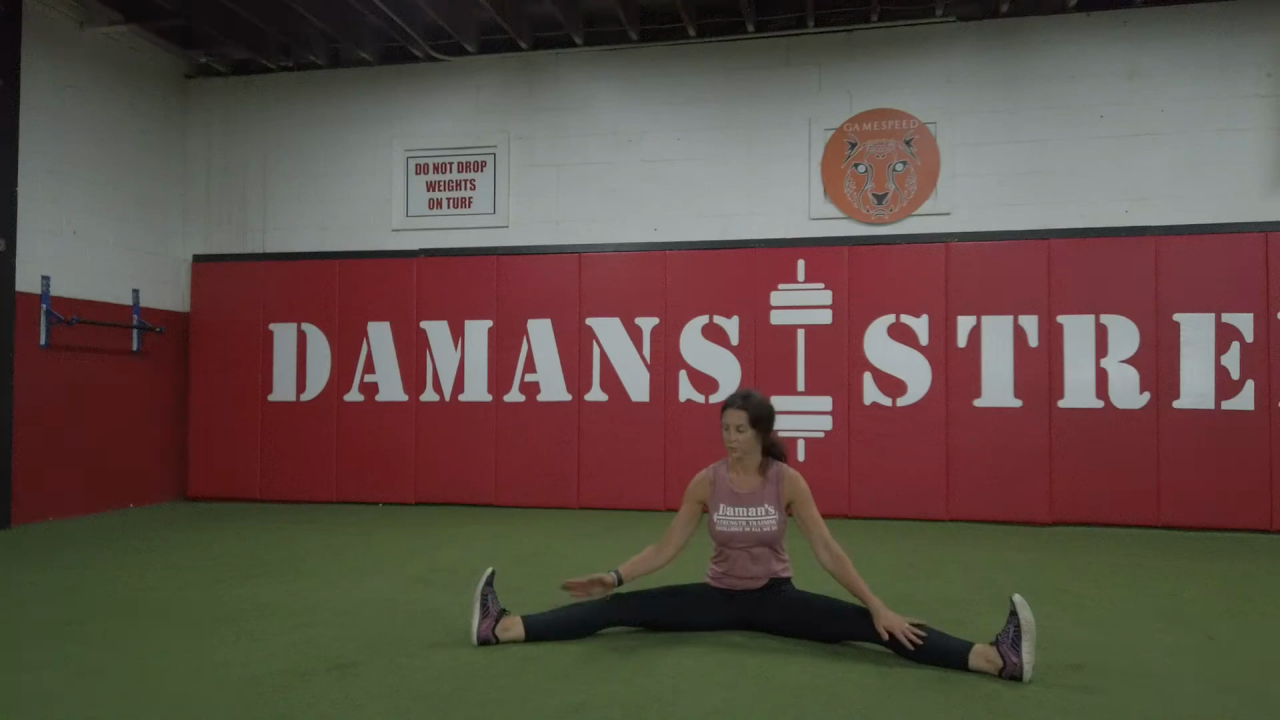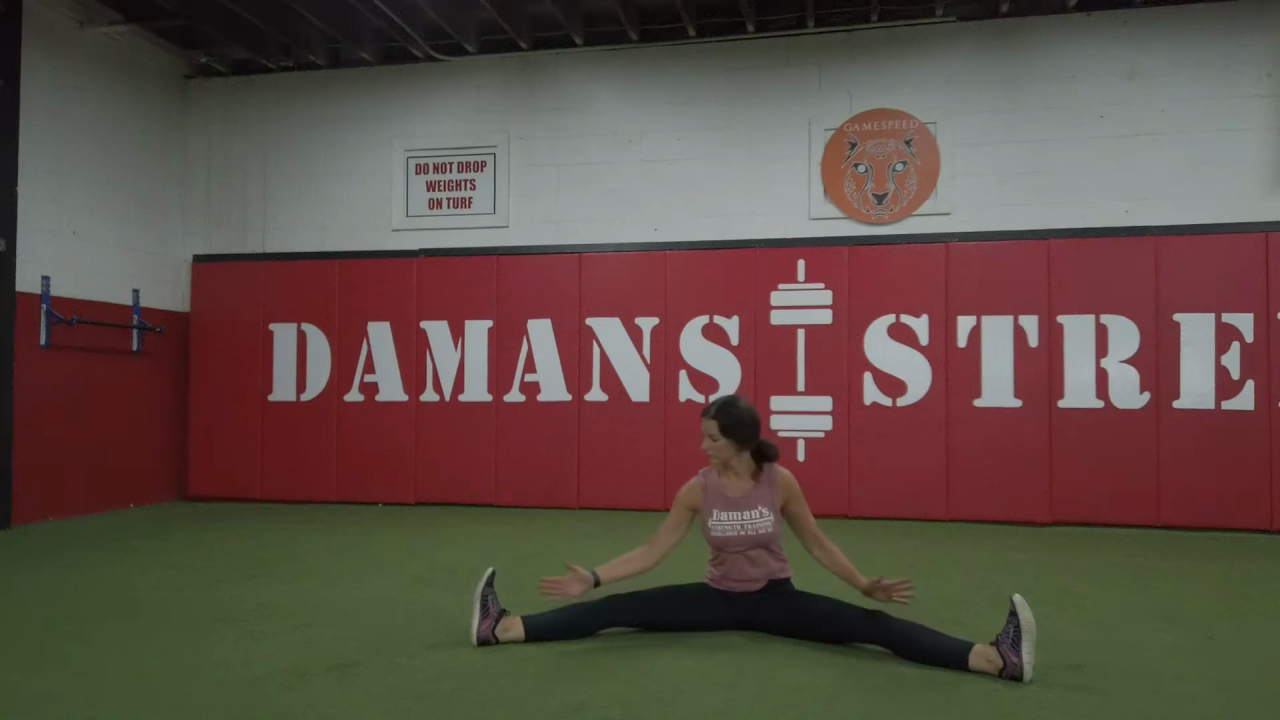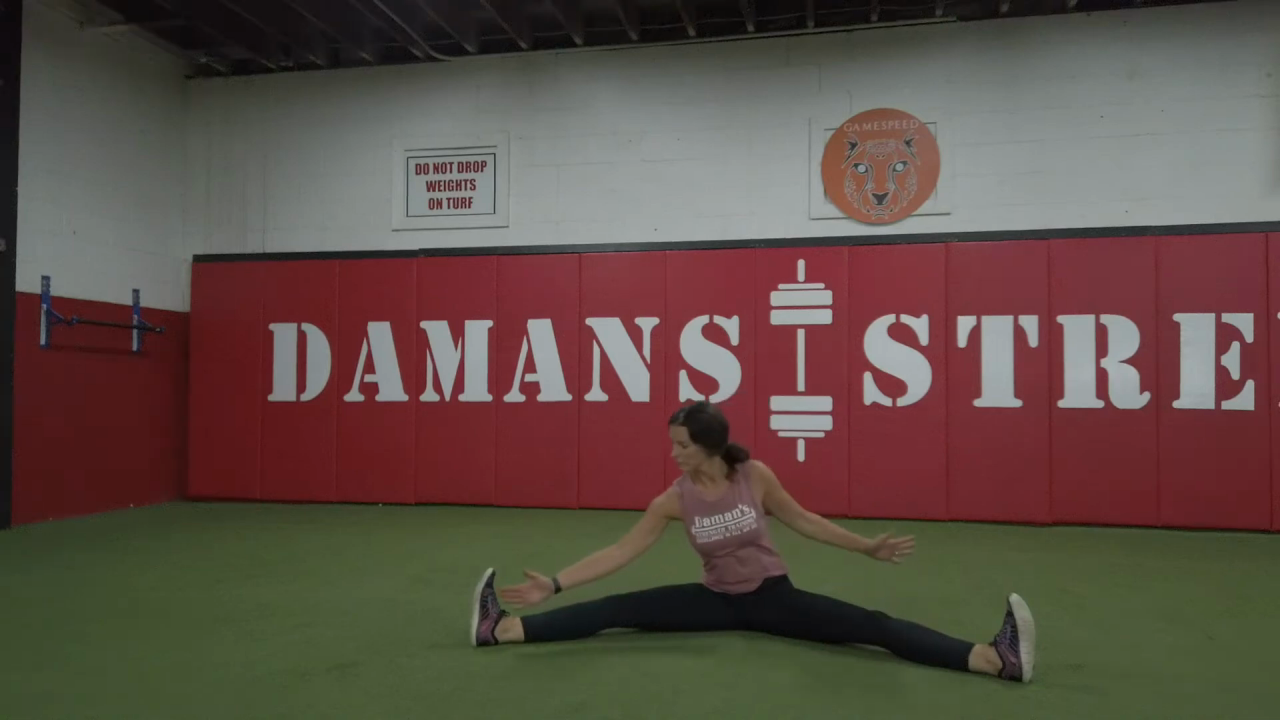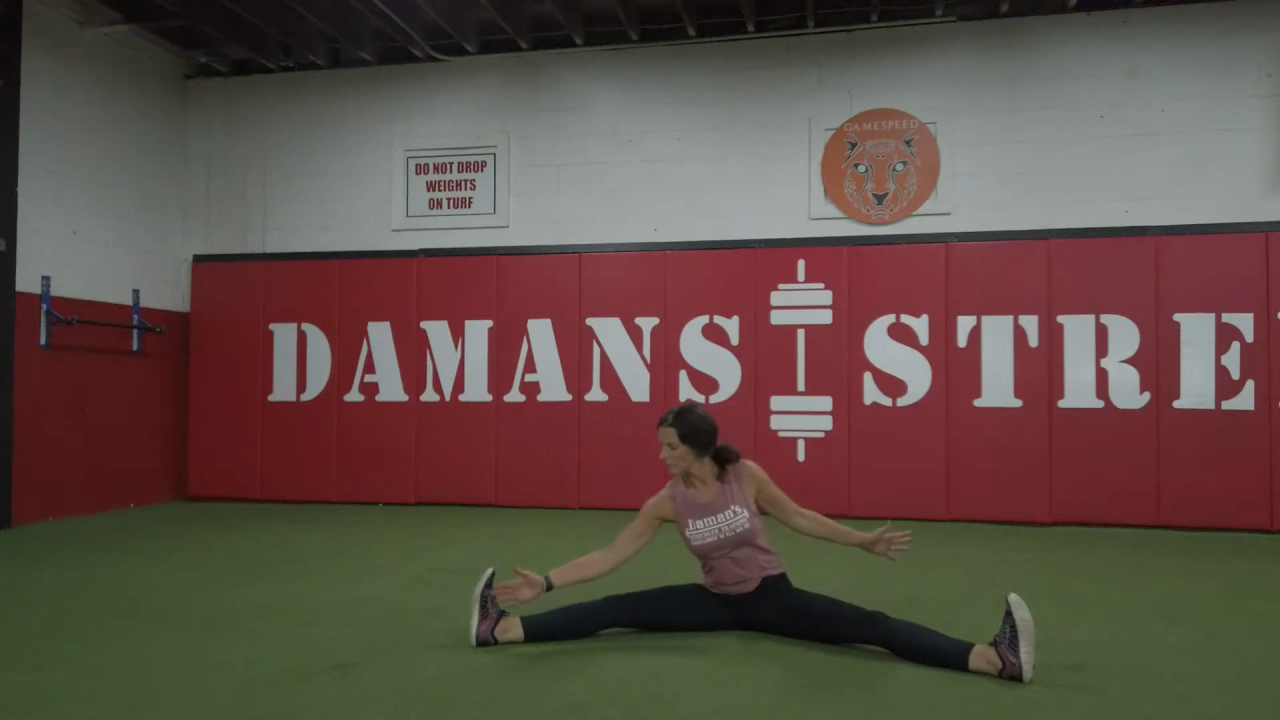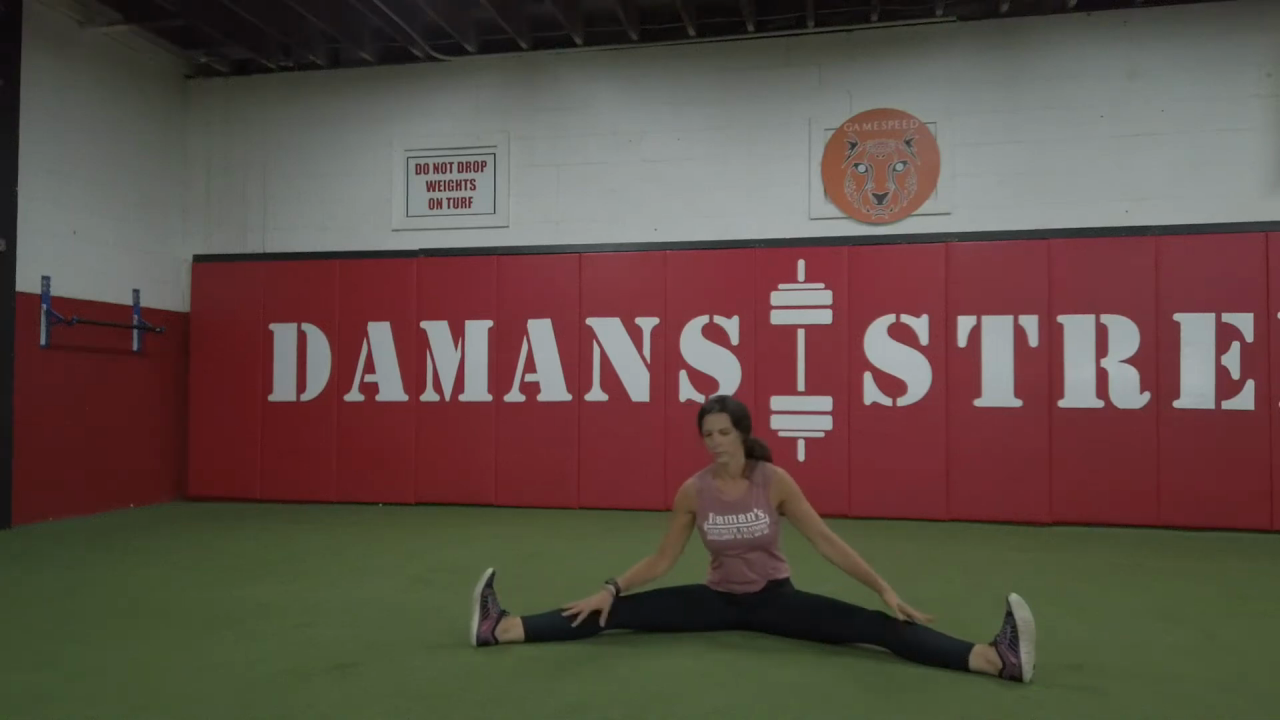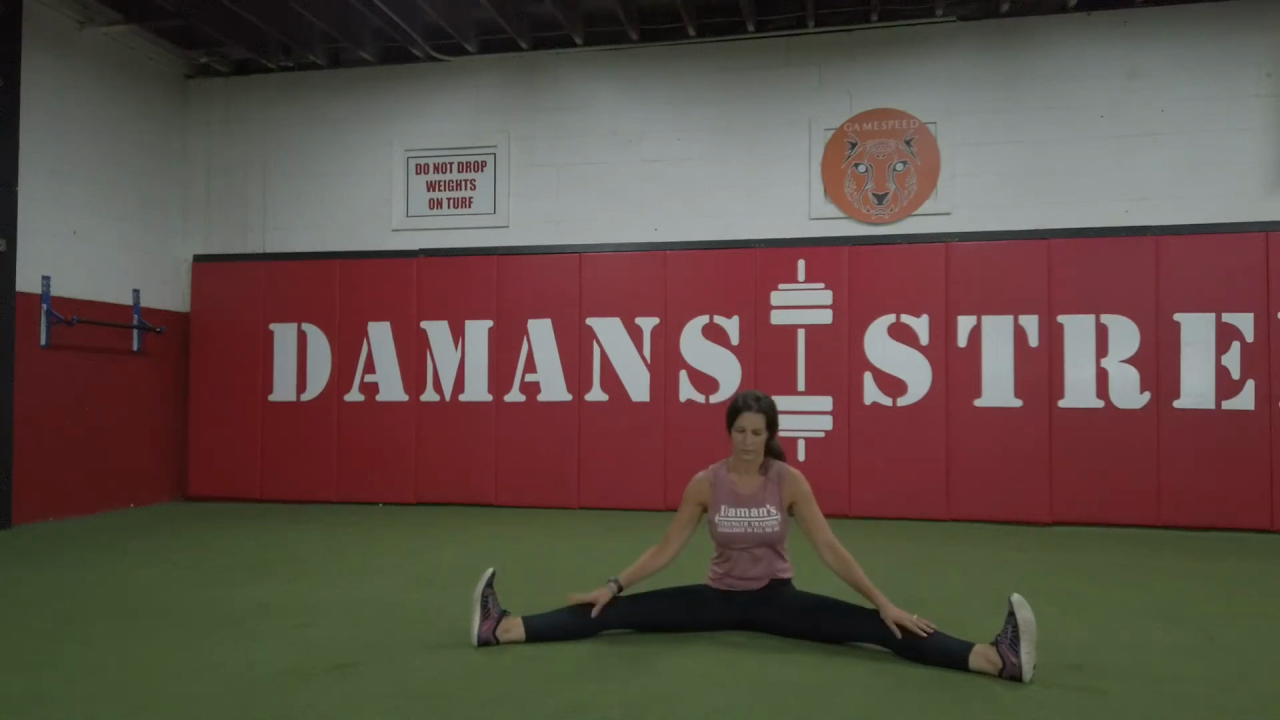
dt=0.5s
person 1, frame 1
left shoulder: (788, 481)
right shoulder: (705, 482)
left elbow: (827, 550)
right elbow: (666, 547)
left wrist: (878, 606)
right wrist: (613, 578)
left hip: (774, 597)
right hip: (719, 597)
left knee: (863, 626)
right knee: (621, 608)
left ankle: (996, 659)
right ankle: (501, 627)
person 1, frame 2
left shoulder: (780, 481)
right shoulder: (696, 489)
left elbow: (816, 543)
right elbow: (652, 551)
left wrist: (866, 586)
right wrist: (592, 578)
left hip: (775, 598)
right hip: (719, 598)
left knee: (867, 625)
right knee: (619, 609)
left ankle: (995, 658)
right ankle: (502, 628)
person 1, frame 3
left shoulder: (756, 475)
right shoulder: (674, 499)
left elbow: (801, 519)
right elbow: (619, 552)
left wrist: (866, 547)
right wrist: (552, 584)
left hip: (771, 596)
right hip: (717, 599)
left knee: (869, 626)
right knee: (616, 610)
left ankle: (996, 659)
right ankle: (501, 629)
person 1, frame 4
left shoulder: (747, 475)
right shoulder: (666, 501)
left elbow: (796, 516)
right elbow: (611, 554)
left wrist: (864, 541)
right wrist: (544, 583)
left hip: (771, 594)
right hip: (716, 600)
left knee: (867, 625)
right knee: (615, 611)
left ankle: (996, 658)
right ankle: (500, 626)
person 1, frame 5
left shoulder: (775, 480)
right shoulder: (693, 490)
left elbow: (827, 541)
right elbow: (662, 559)
left wrist: (884, 589)
right wrist: (611, 588)
left hip: (774, 598)
right hip: (719, 600)
left knee: (874, 626)
right knee: (619, 614)
left ankle: (997, 658)
right ankle: (501, 627)
person 1, frame 6
left shoulder: (789, 481)
right shoulder: (705, 483)
left elbow: (830, 548)
right elbow: (666, 548)
left wrist: (885, 603)
right wrist: (613, 587)
left hip: (776, 598)
right hip: (719, 597)
left knee: (870, 627)
right knee: (619, 614)
left ankle: (997, 659)
right ankle: (502, 628)
